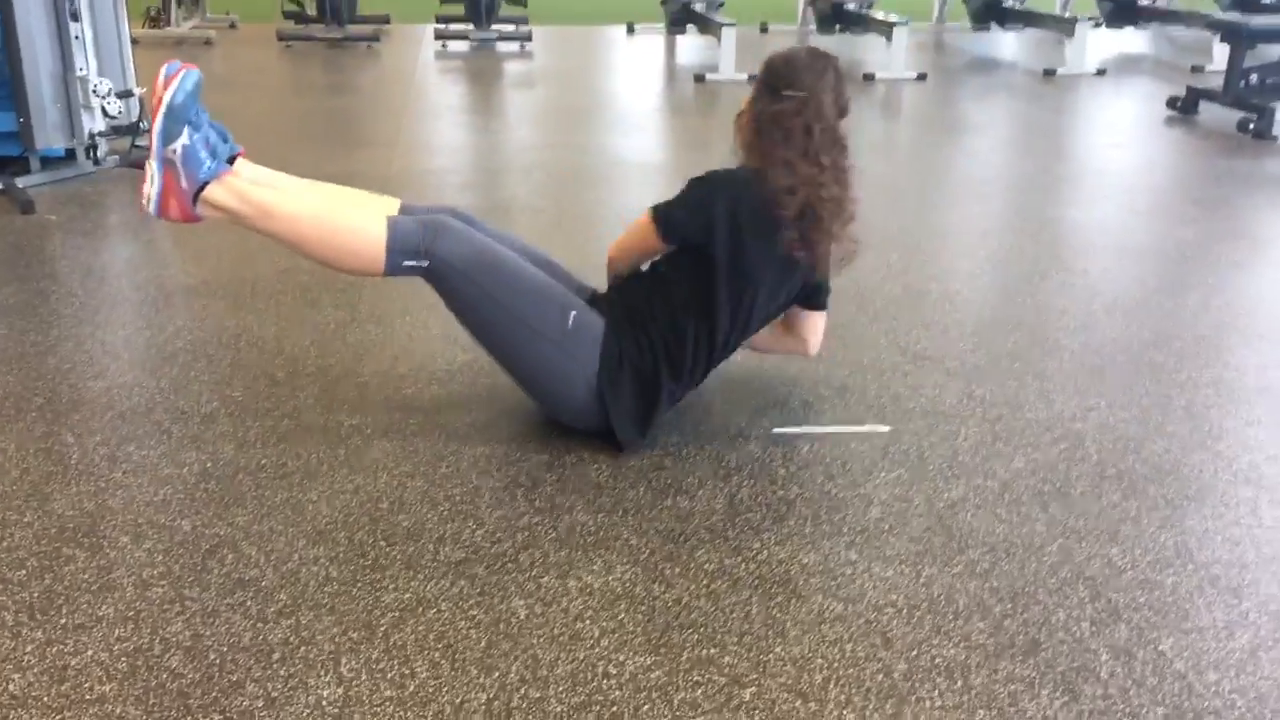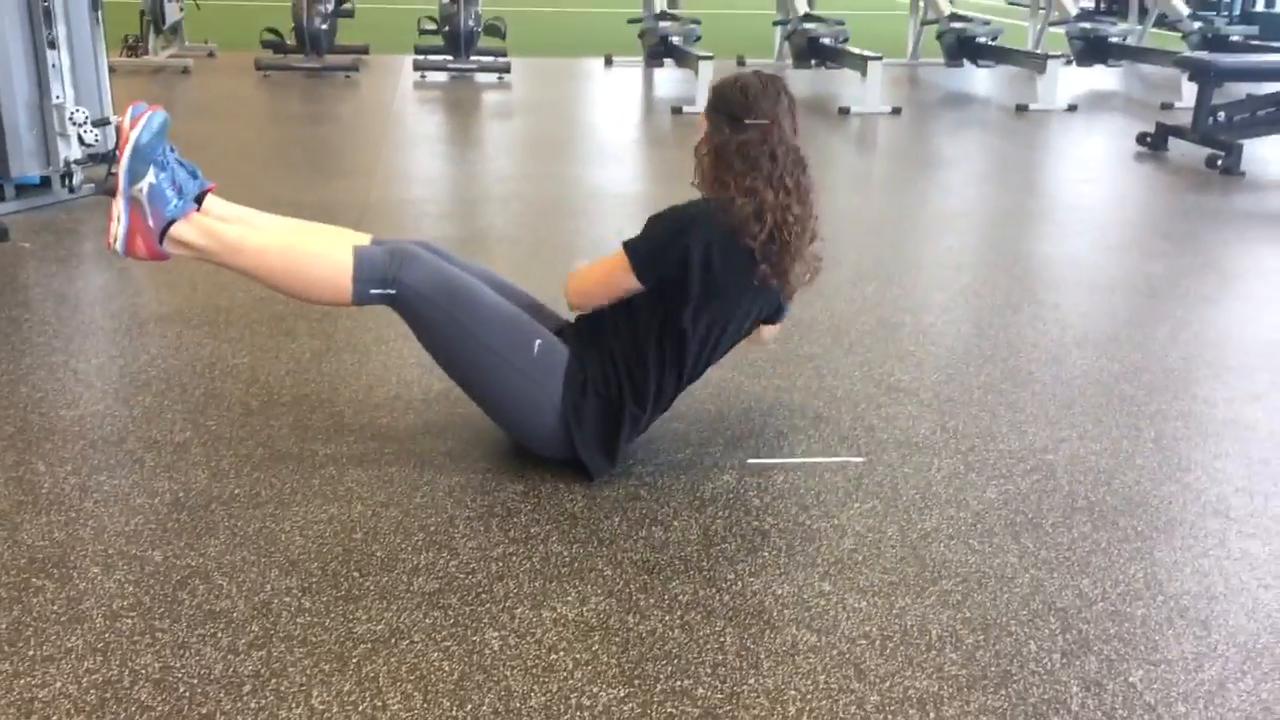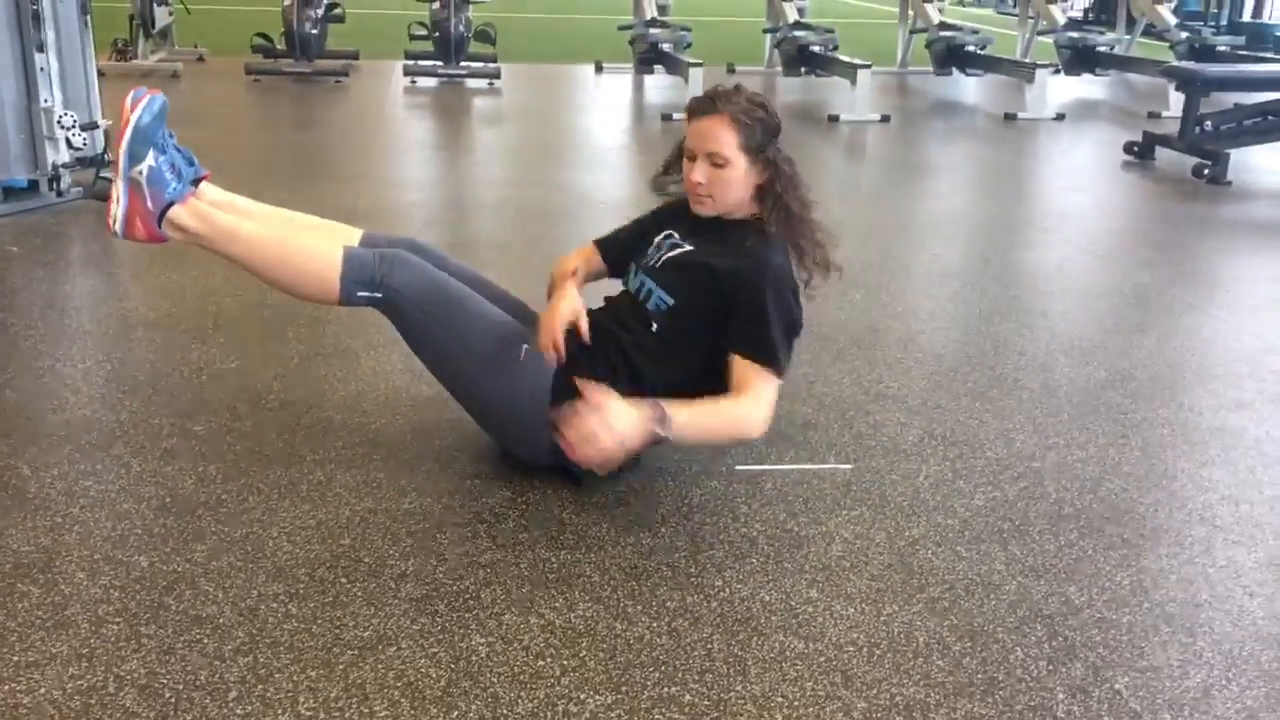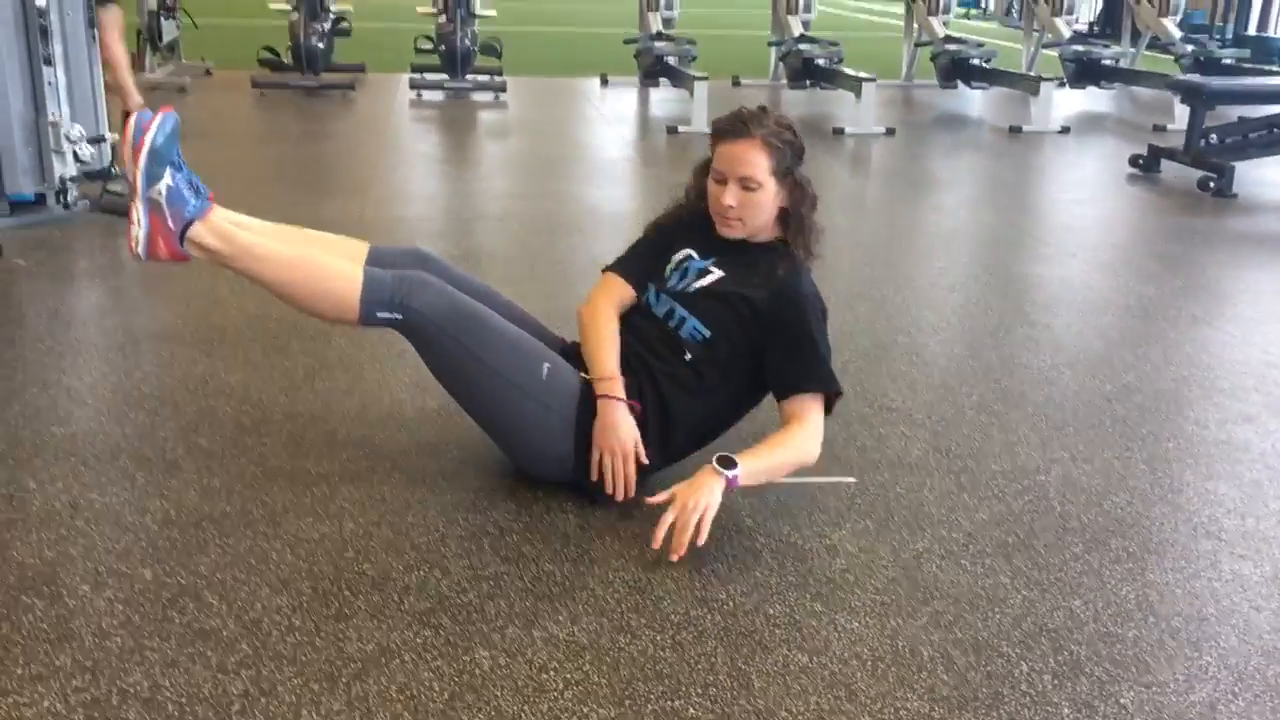
dt=0.3s
person 1, frame 1
left shoulder: (730, 196)
right shoulder: (800, 216)
left elbow: (626, 256)
right elbow: (806, 337)
left hip: (606, 378)
right hip: (612, 336)
left knee: (432, 243)
right knee: (442, 220)
left ankle: (207, 189)
right ankle: (227, 171)
person 1, frame 2
left shoulder: (702, 225)
right shoulder: (765, 235)
left elbow: (588, 292)
right elbow: (763, 326)
left wrist: (616, 267)
left hip: (576, 406)
right hip: (580, 365)
left knee: (400, 272)
right knee: (414, 253)
left ankle: (171, 227)
right ankle: (196, 207)
person 1, frame 3
left shoulder: (760, 272)
right shoulder: (693, 220)
left elbow: (754, 410)
right elbow: (582, 260)
left wrist: (644, 420)
right wrist: (565, 293)
left hip: (569, 410)
right hip: (578, 362)
left knee: (389, 275)
right knee: (403, 250)
left ankle: (172, 211)
right ankle: (193, 194)
person 1, frame 4
left shoulder: (787, 300)
right shoulder: (686, 227)
left elbow: (808, 432)
right elbow: (603, 302)
left wrist: (722, 477)
right wrist: (612, 395)
left hip: (581, 435)
right hip: (582, 388)
left knee: (410, 297)
right knee: (415, 264)
left ankle: (188, 231)
right ankle: (202, 214)
